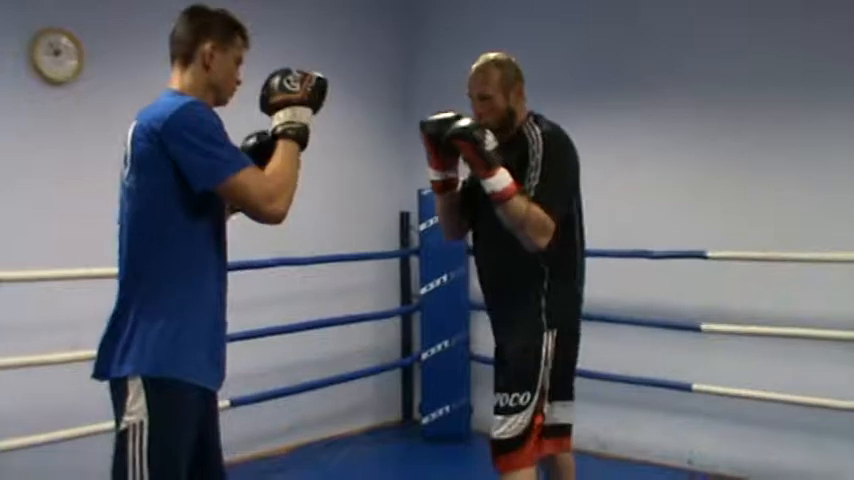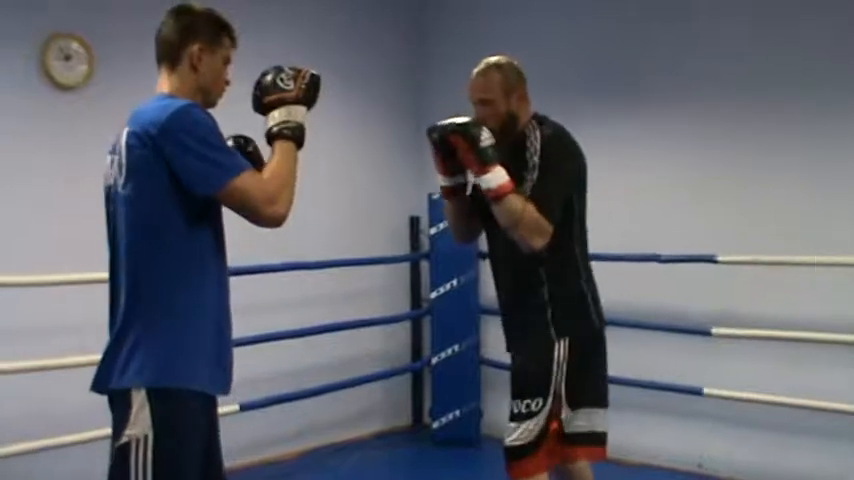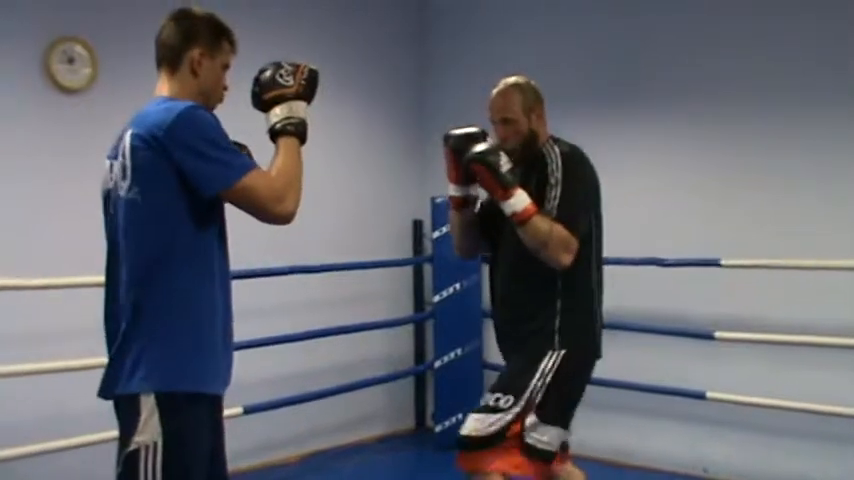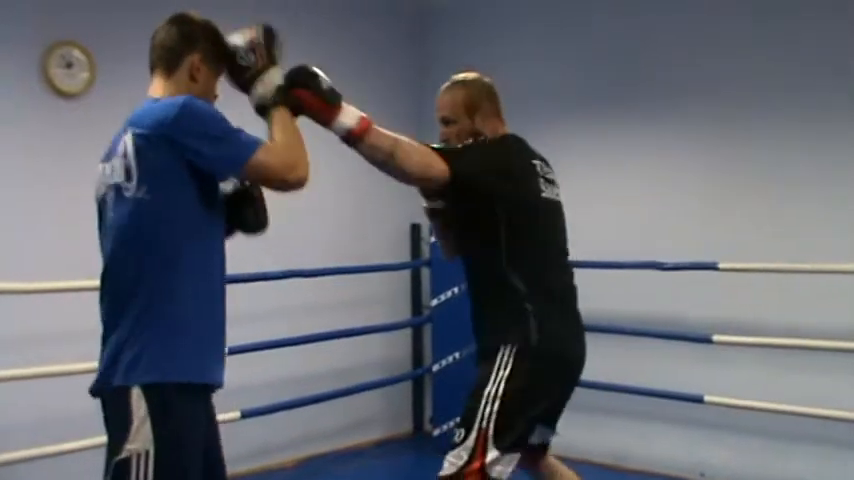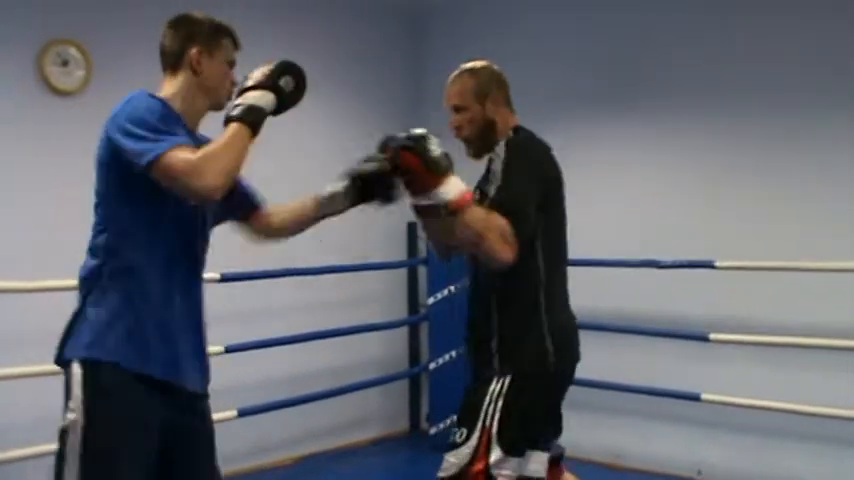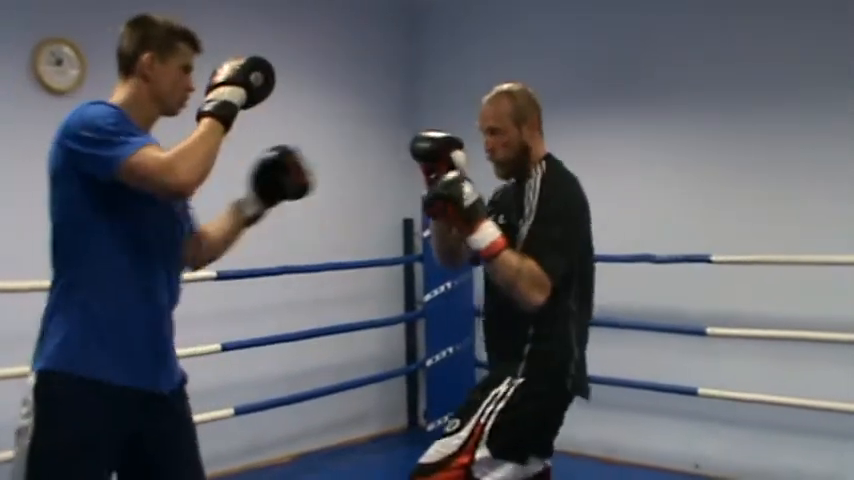
dt=0.3s
person 1, frame 1
left shoulder: (157, 120)
right shoulder: (183, 116)
right elbow: (270, 203)
left wrist: (243, 167)
right wrist: (292, 125)
left hip: (182, 354)
right hip: (157, 358)
person 1, frame 2
left shoulder: (141, 126)
right shoulder: (179, 120)
right elbow: (270, 205)
left wrist: (232, 171)
right wrist: (287, 125)
left hip: (179, 363)
right hip: (158, 368)
person 1, frame 3
left shoulder: (135, 134)
right shoulder: (182, 121)
right elbow: (279, 202)
left wrist: (220, 184)
right wrist: (290, 120)
left hip: (175, 365)
right hip: (162, 371)
person 1, frame 4
left shoulder: (126, 139)
right shoulder: (183, 116)
right elbow: (291, 172)
left wrist: (220, 219)
right wrist: (271, 88)
left hip: (168, 364)
right hip: (153, 369)
person 1, frame 5
left shoulder: (204, 149)
right shoulder: (139, 115)
left elbow: (269, 224)
right elbow: (201, 182)
left wrist: (343, 192)
right wrist: (250, 109)
left hip: (177, 364)
right hip: (112, 357)
person 1, frame 6
left shoulder: (153, 153)
right shoulder: (89, 125)
left elbow: (194, 253)
right elbow: (179, 177)
left wrist: (257, 202)
right wrist: (223, 104)
left hip: (155, 375)
right hip: (79, 370)
person 2, frame 1
left shoulder: (548, 143)
right shoulder: (497, 143)
left elbow: (537, 235)
right elbow: (455, 229)
left wrist: (490, 167)
right wrist: (443, 167)
left hip: (544, 314)
right hip: (516, 314)
left knee: (514, 443)
right knee: (545, 431)
person 2, frame 2
left shoulder: (551, 145)
right shoulder: (505, 148)
left elbow: (533, 235)
right elbow: (465, 231)
left wrist: (485, 166)
right wrist: (451, 172)
left hip: (559, 321)
right hip: (535, 321)
right knee: (564, 441)
person 2, frame 3
left shoulder: (567, 165)
right shoulder: (516, 171)
left elbow: (561, 252)
right elbow: (466, 246)
left wrist: (506, 193)
right wrist: (462, 183)
left hip: (560, 339)
right hip: (530, 341)
person 2, frame 4
left shoulder: (500, 158)
right shoulder: (525, 164)
left elbow: (422, 168)
right elbow: (459, 248)
left wrist: (336, 112)
right wrist: (439, 200)
left hip: (532, 343)
right hip: (555, 340)
person 2, frame 5
left shoulder: (519, 155)
right shoulder: (511, 160)
left elbow: (500, 249)
right elbow: (449, 246)
left wrist: (443, 180)
right wrist: (423, 190)
left hip: (519, 352)
right hip: (537, 347)
person 2, frame 6
left shoulder: (551, 188)
right shoulder: (514, 191)
left elbow: (534, 290)
right elbow: (451, 255)
left wrist: (476, 222)
right wrist: (441, 191)
left hip: (536, 369)
right hip: (533, 367)
